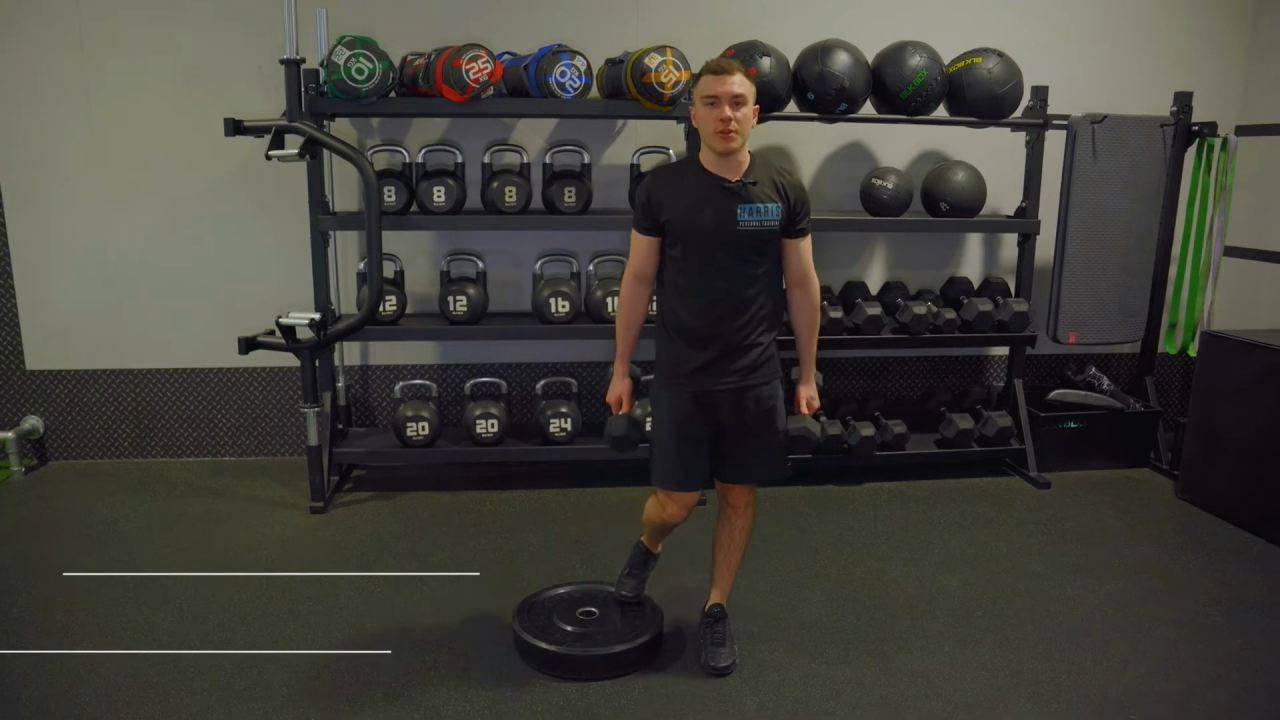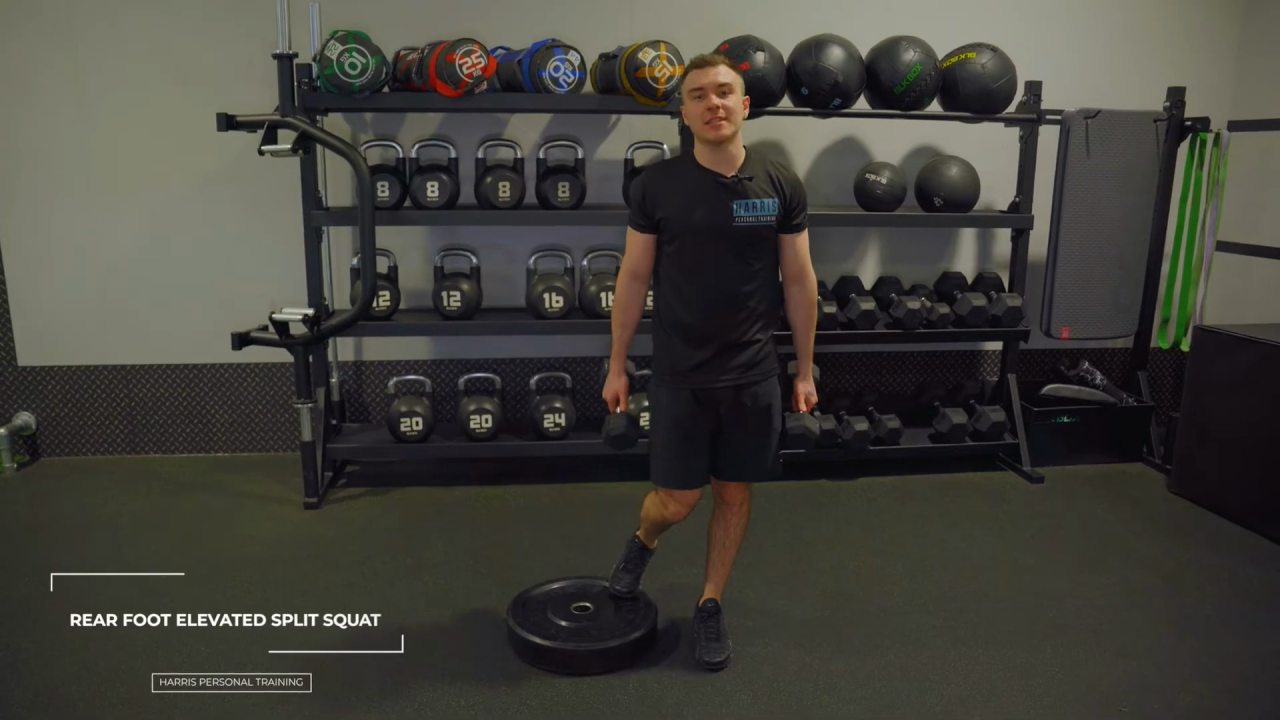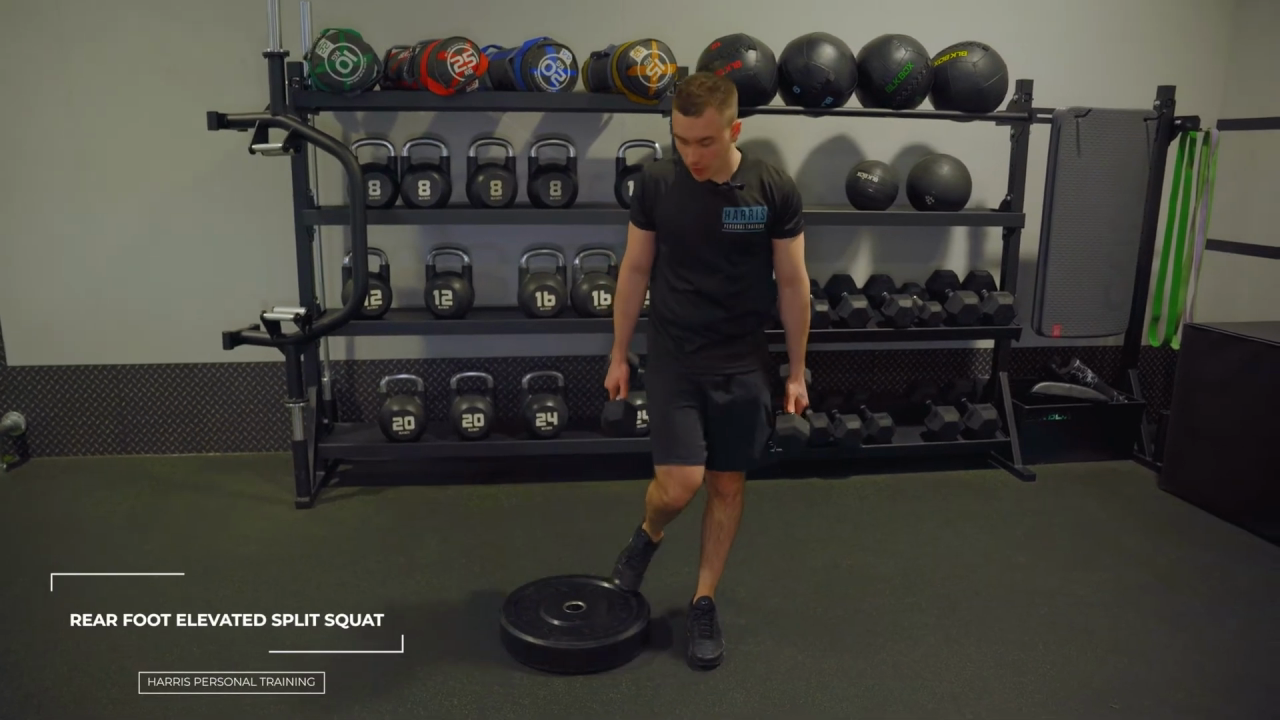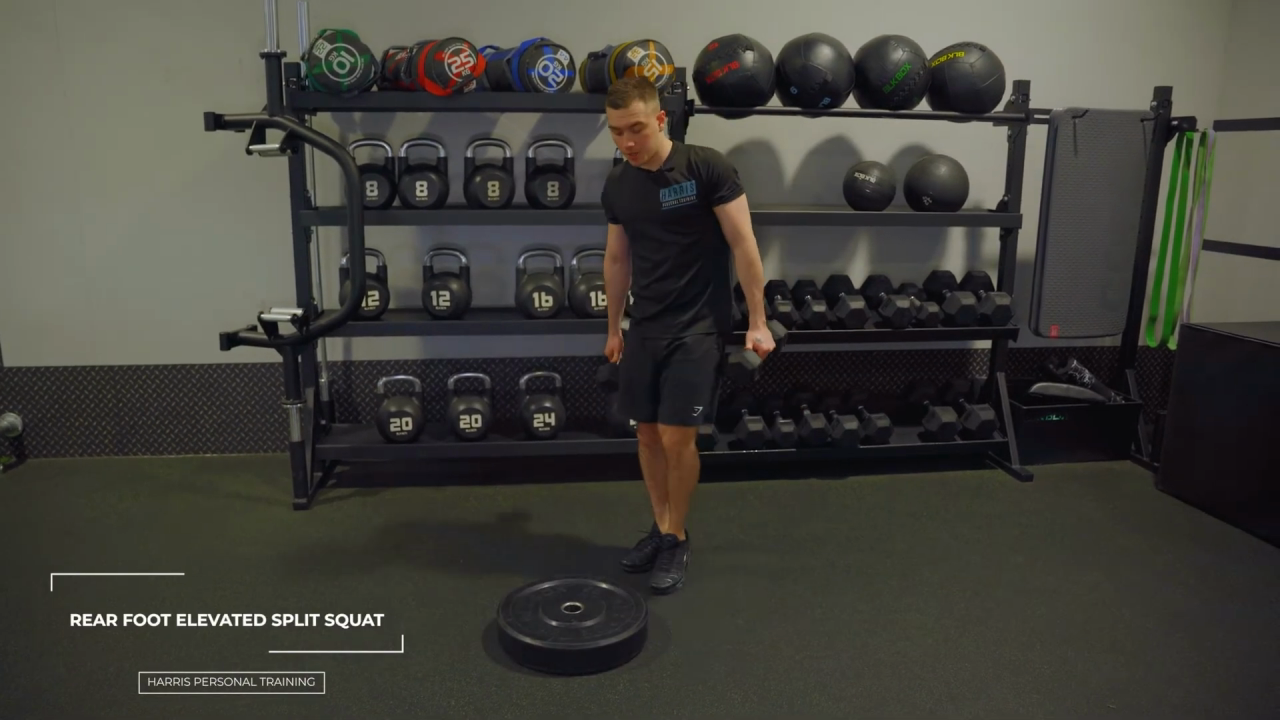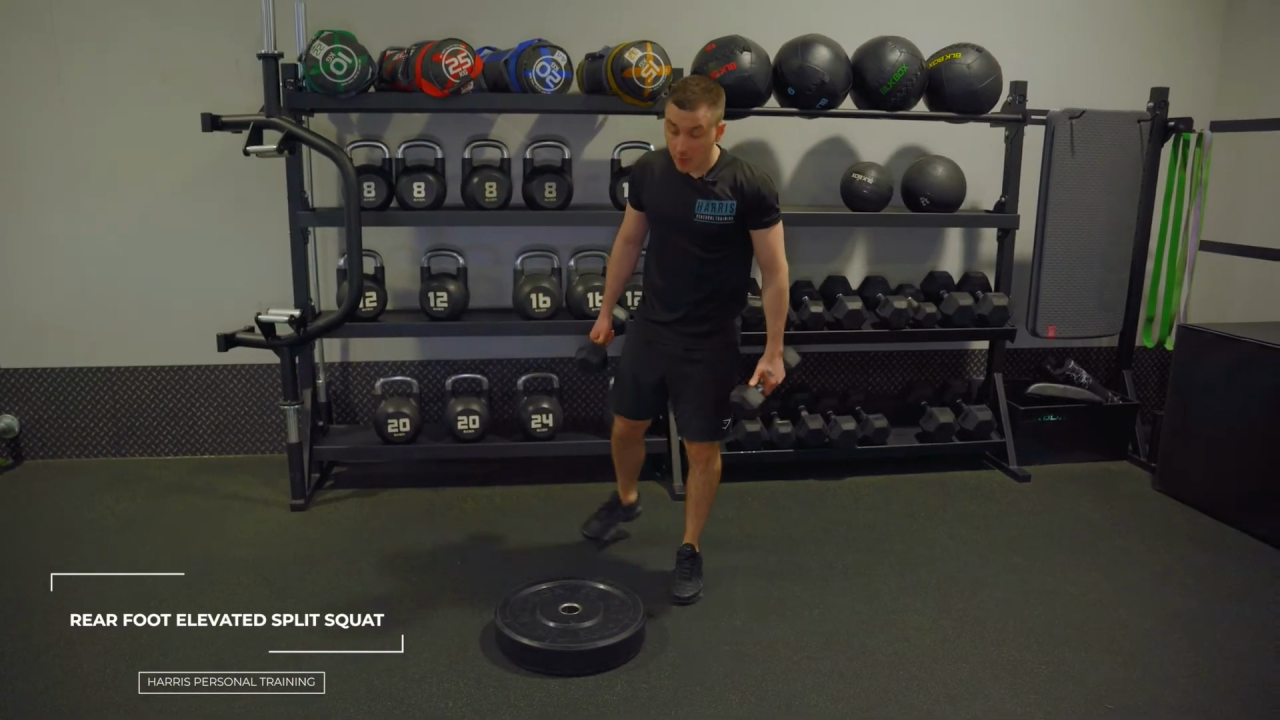
dt=1s
person 1, frame 1
left shoulder: (784, 190)
right shoulder: (662, 187)
left elbow: (802, 285)
right elbow: (638, 280)
left wrist: (807, 373)
right wrist: (621, 369)
left hip: (755, 377)
right hip: (682, 376)
left knee: (739, 495)
right knee: (675, 501)
left ankle: (716, 609)
right ankle: (647, 547)
person 1, frame 2
left shoulder: (781, 185)
right shoulder: (656, 184)
left elbow: (799, 281)
right elbow: (634, 277)
left wrist: (805, 369)
right wrist: (616, 365)
left hip: (752, 374)
right hip: (679, 374)
left knee: (734, 493)
right knee: (676, 499)
left ankle: (710, 604)
right ankle: (642, 541)
person 1, frame 3
left shoulder: (774, 190)
right shoulder: (656, 183)
left elbow: (793, 283)
right elbow: (635, 271)
left wrist: (796, 372)
right wrist: (618, 356)
left hip: (742, 363)
right hip: (673, 359)
left knee: (727, 485)
right knee: (679, 483)
left ankle: (703, 601)
right ankle: (648, 533)
person 1, frame 4
left shoulder: (706, 168)
right shoulder: (617, 185)
left elbow: (743, 245)
left wrist: (758, 322)
right wrist: (613, 328)
left hip: (699, 326)
right hip: (646, 326)
left knee: (677, 437)
right knee: (648, 434)
left ankle: (677, 539)
right ankle: (661, 529)
person 1, frame 5
left shoulder: (750, 186)
right shoulder: (648, 171)
left elbow: (775, 271)
right elbow: (629, 241)
left wrist: (773, 352)
right wrist: (606, 311)
left hip: (708, 341)
right hip: (649, 327)
left knee: (703, 449)
right knee: (626, 426)
left ankle: (690, 550)
right ankle: (624, 499)
